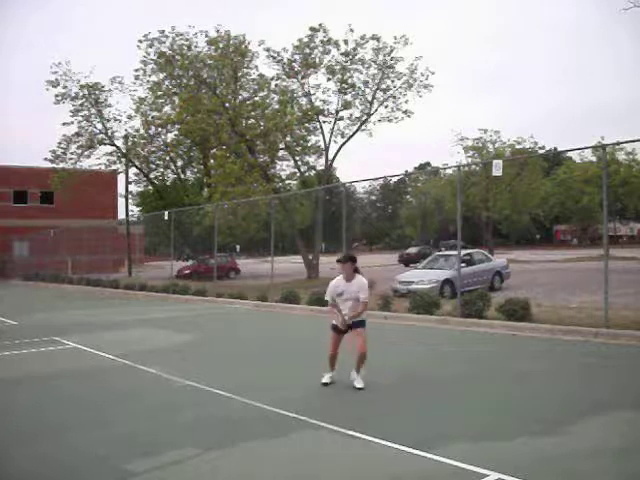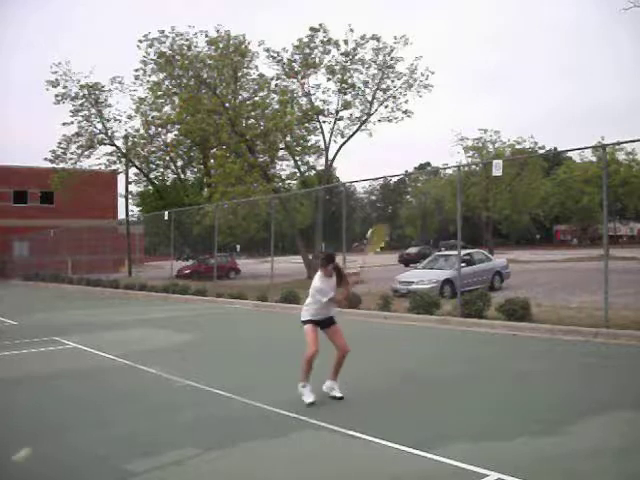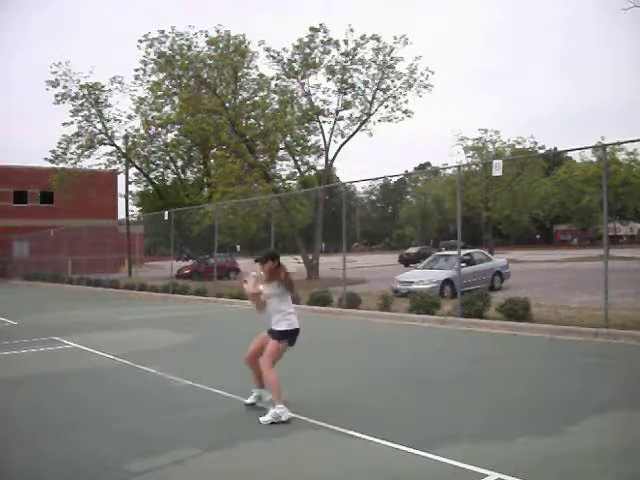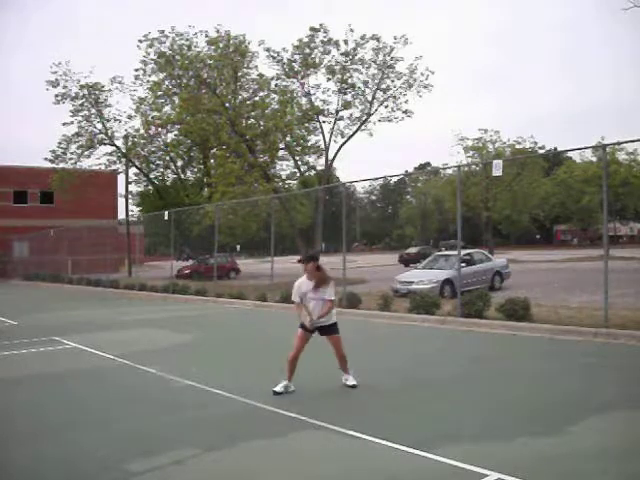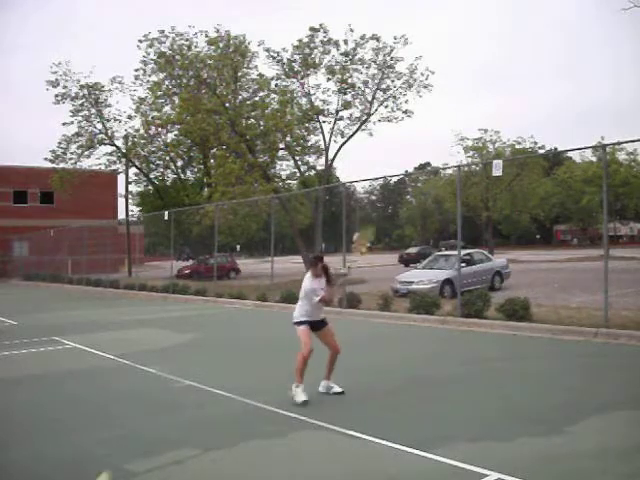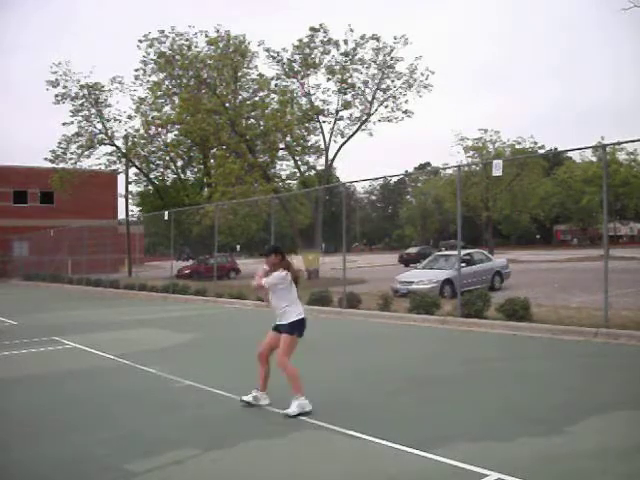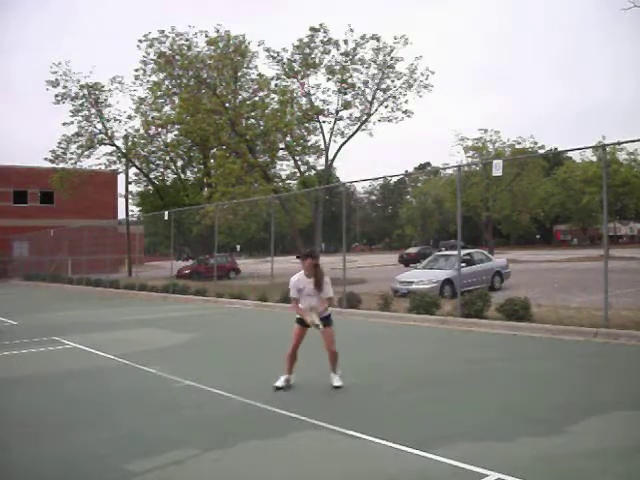
dt=0.7s
person 1, frame 1
left shoulder: (362, 282)
right shoulder: (334, 284)
left elbow: (364, 306)
right elbow: (332, 305)
left wrist: (349, 317)
right wrist: (339, 318)
left hip: (357, 319)
right hip: (339, 321)
left knee: (362, 351)
right knee: (332, 353)
left ankle: (356, 374)
right ankle: (330, 373)
person 1, frame 2
left shoulder: (334, 275)
right shoulder: (319, 285)
right elbow: (336, 302)
right wrist: (348, 289)
left hip: (326, 316)
right hip: (310, 316)
left knee: (343, 350)
right knee: (312, 351)
left ankle: (331, 384)
right ankle: (304, 386)
person 1, frame 3
left shoulder: (278, 281)
right shoulder: (267, 282)
left elbow: (252, 293)
right elbow: (259, 307)
left wrist: (252, 283)
right wrist: (250, 284)
left hip: (287, 329)
right hip: (276, 327)
left knee: (265, 364)
right knee: (250, 356)
left ankle: (280, 410)
right ankle: (260, 391)
person 1, frame 4
left shoulder: (326, 282)
right shoulder: (299, 284)
left elbow: (330, 306)
right elbow: (298, 307)
left wrist: (316, 318)
right wrist: (306, 320)
left hip: (328, 322)
right hip: (306, 321)
left knee: (340, 354)
right knee: (293, 355)
left ankle: (346, 375)
right ankle: (287, 382)
person 1, frame 5
left shoulder: (322, 274)
right shoulder: (310, 285)
right elbow: (327, 300)
right wrist: (330, 289)
left hip: (317, 318)
right hip: (303, 318)
left knee: (335, 349)
right knee: (307, 349)
left ankle: (326, 383)
right ankle: (298, 387)
person 1, frame 6
left shoulder: (281, 275)
right shoulder: (274, 275)
left elbow: (257, 284)
right elbow: (265, 291)
left wrist: (261, 273)
left hip: (294, 321)
right hip: (282, 321)
left knee: (282, 360)
right knee: (263, 353)
left ankle: (301, 401)
right ankle: (259, 394)
person 1, frame 7
left shoulder: (323, 279)
right shoulder: (295, 279)
left elbow: (328, 302)
right elbow: (294, 304)
left wrist: (317, 312)
right wrist: (306, 316)
left hip: (322, 316)
right hip: (303, 316)
left knee: (332, 349)
right knee: (292, 349)
left ankle: (335, 374)
right ankle: (287, 377)
